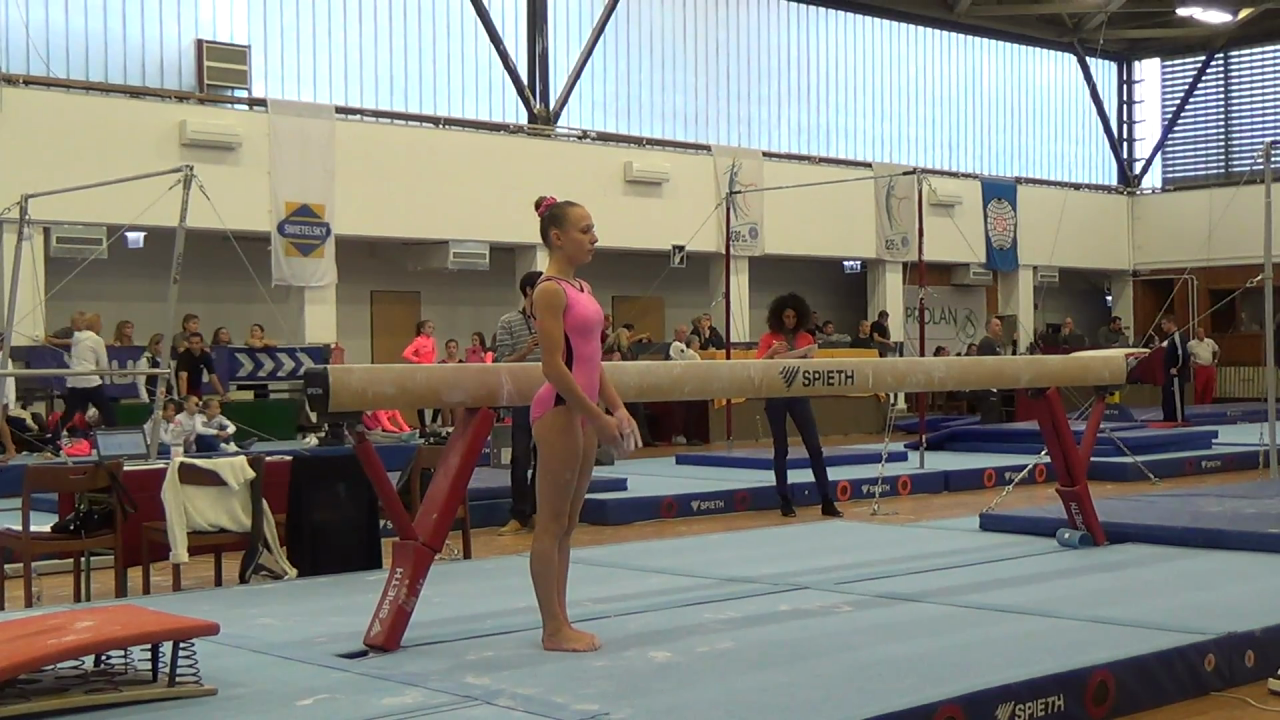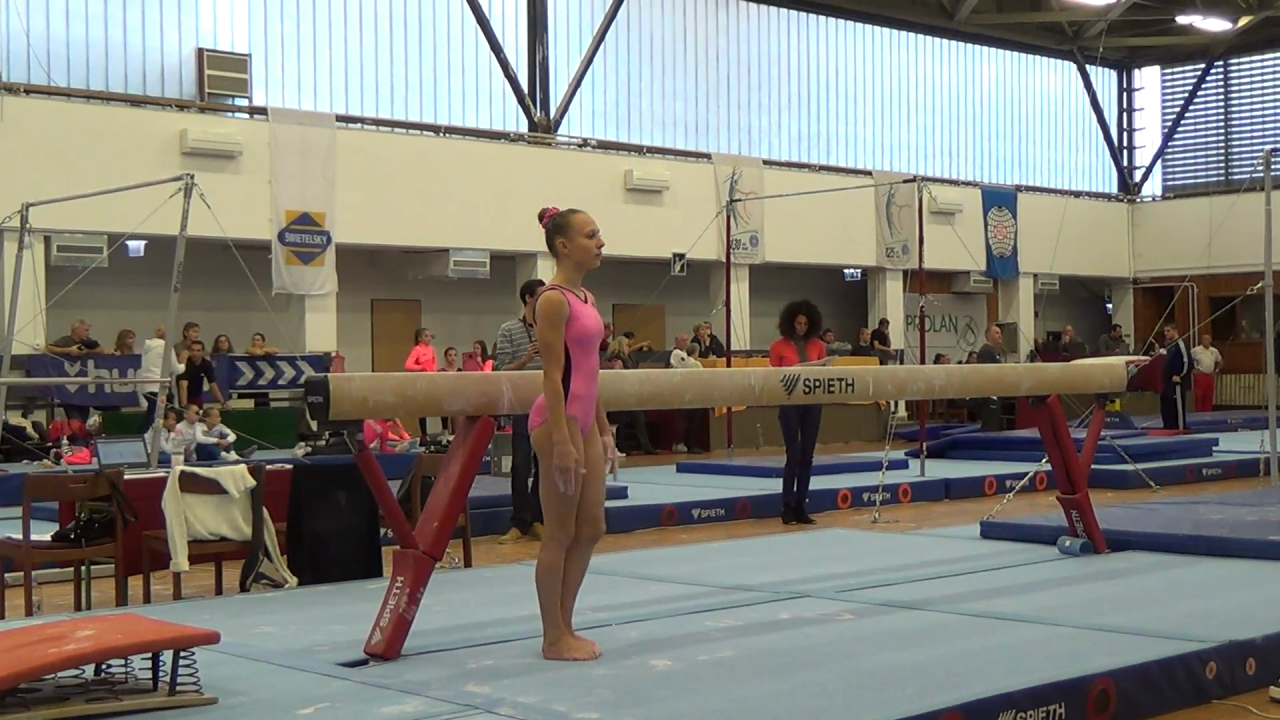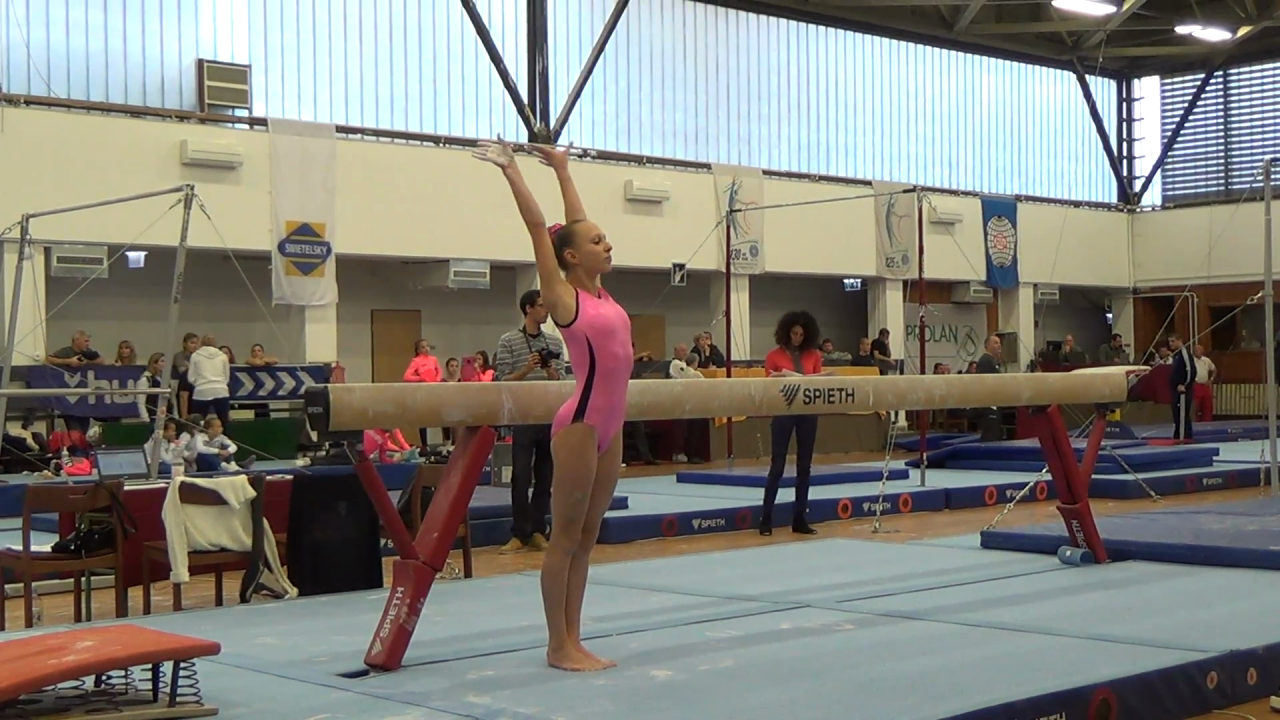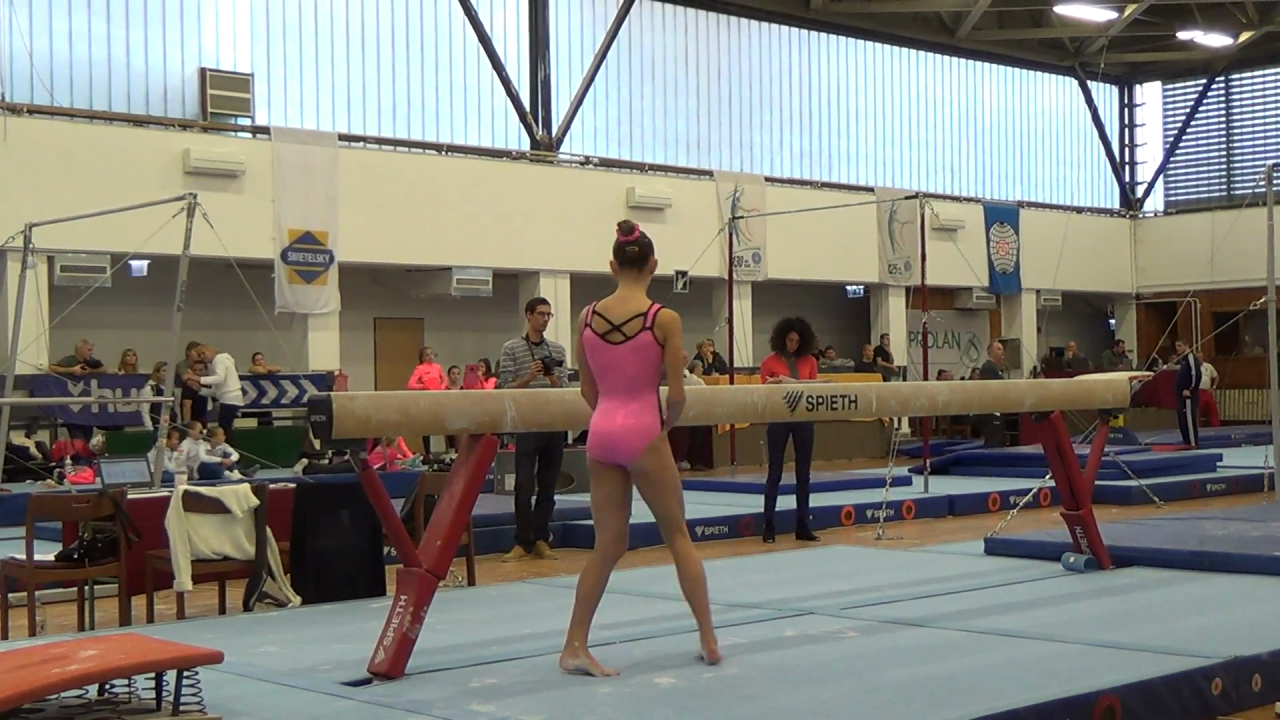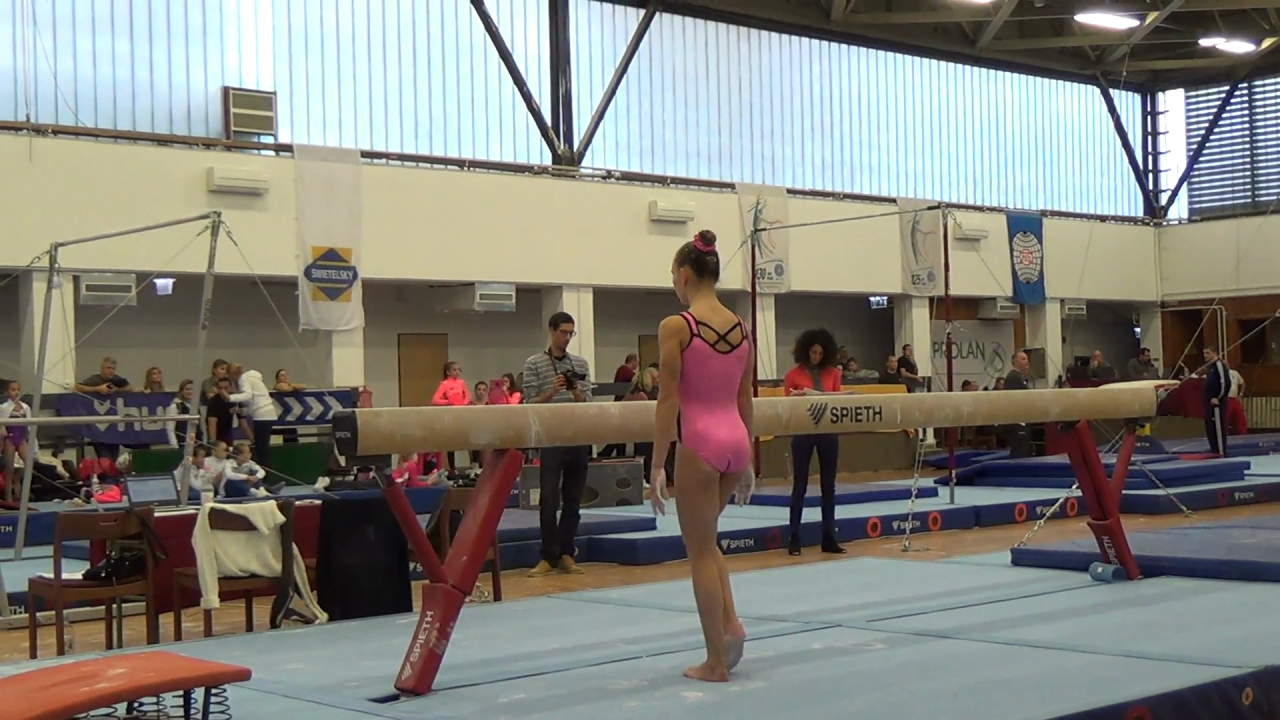
dt=1s
person 1, frame 1
left shoulder: (581, 288)
right shoulder: (549, 290)
right elbow: (554, 366)
left wrist: (616, 410)
right wrist: (600, 416)
left hip: (582, 412)
right hip: (559, 412)
left knee: (568, 524)
right knee: (551, 524)
left ankle: (563, 623)
right ankle: (553, 629)
person 1, frame 2
left shoulder: (587, 299)
right shoulder: (554, 300)
right elbow: (554, 377)
left wrist: (603, 431)
right wrist: (560, 442)
left hip: (583, 422)
right hip: (558, 421)
left knee: (591, 529)
right knee: (562, 532)
left ankle: (564, 625)
right ankle: (554, 636)
person 1, frame 3
left shoulder: (599, 292)
right shoulder: (564, 297)
left elbow: (579, 223)
right elbow: (538, 228)
left wrist: (562, 170)
right wrist: (510, 168)
left hip: (611, 428)
right hip: (580, 425)
left knee: (587, 539)
right knee: (566, 538)
left ankle: (574, 640)
right ankle: (559, 646)
person 1, frame 4
left shoulder: (588, 316)
right shoulder: (666, 319)
left elbow: (588, 390)
right elbow: (679, 391)
right wrist: (665, 423)
left hip: (602, 435)
right hip: (643, 435)
left knee: (608, 544)
right knee: (678, 538)
left ankle: (575, 645)
right ankle: (709, 641)
person 1, frame 5
left shoulder: (675, 326)
right shoulder: (740, 327)
left elbow: (668, 400)
right elbow: (746, 399)
left wrist: (657, 465)
right wrist: (747, 460)
left hip: (699, 443)
right hip: (736, 439)
left knee: (700, 553)
right knee: (705, 542)
left ankle: (714, 662)
right ankle: (730, 624)
person 2, frame 1
right shoulder: (508, 323)
right elbow: (501, 363)
right wrist: (524, 352)
right knee: (521, 458)
left ankle: (537, 512)
right ankle: (520, 515)
person 2, frame 2
right shoulder: (508, 331)
right elbow: (501, 371)
right wrist: (525, 360)
right knee: (521, 467)
left ankle: (537, 520)
right ankle: (520, 523)
person 2, frame 3
left shoulder: (555, 342)
right shoulder: (508, 341)
left elbow: (561, 382)
right elbow: (502, 381)
left wrist: (551, 372)
right wrist: (526, 370)
left knee: (545, 478)
right knee: (521, 478)
left ankle: (538, 531)
right ankle: (520, 533)
person 2, frame 4
left shoulder: (558, 350)
right shoulder: (511, 349)
left elbow: (564, 390)
right elbow: (506, 388)
left wrist: (553, 379)
right wrist: (529, 378)
left knee: (548, 486)
right knee: (524, 486)
left ankle: (541, 539)
right ankle: (523, 542)
person 2, frame 5
left shoulder: (581, 364)
right shoulder: (534, 364)
left elbow: (588, 404)
right elbow: (529, 404)
left wrist: (576, 392)
right wrist: (551, 392)
left knee: (573, 500)
right knee: (549, 501)
left ankle: (566, 554)
right ankle: (548, 556)
person 3, frame 1
left shoulder: (806, 338)
right shoulder: (769, 338)
left wrist: (809, 361)
right wrist: (772, 352)
left hip: (799, 395)
right hip: (776, 396)
left knee: (815, 447)
right knee: (781, 449)
left ankle: (826, 501)
right ankle: (785, 501)
person 3, frame 2
left shoulder: (818, 345)
right shoulder: (778, 346)
left hip: (812, 403)
right hip: (790, 403)
left knee: (807, 457)
right knee: (794, 456)
left ankle: (800, 507)
right ankle: (787, 508)
person 3, frame 3
left shoulder: (814, 355)
right shoulder: (774, 356)
right wrist: (777, 379)
left hip: (807, 412)
right hip: (783, 412)
left knee: (804, 467)
right knee: (777, 466)
left ankle: (799, 518)
right ankle: (766, 518)
person 3, frame 4
left shoulder: (809, 361)
right shoulder: (770, 362)
right wrist: (773, 384)
left hip: (804, 419)
right hip: (778, 419)
left knee: (803, 473)
right knee: (775, 473)
left ankle: (803, 525)
right ankle: (768, 526)
person 3, frame 5
left shoulder: (833, 373)
right shoulder: (793, 375)
right wrist: (798, 397)
left hip: (828, 431)
right hip: (803, 432)
left knee: (828, 485)
right knee: (800, 485)
left ankle: (828, 538)
right ankle: (794, 538)
